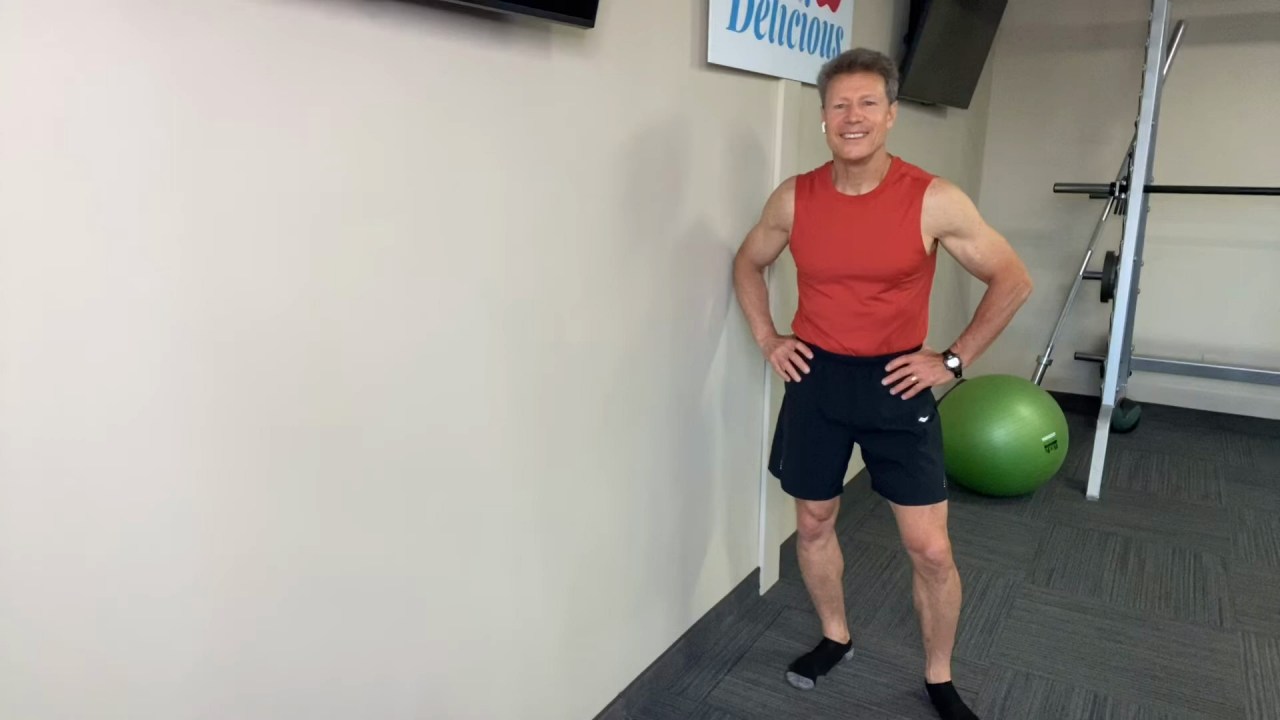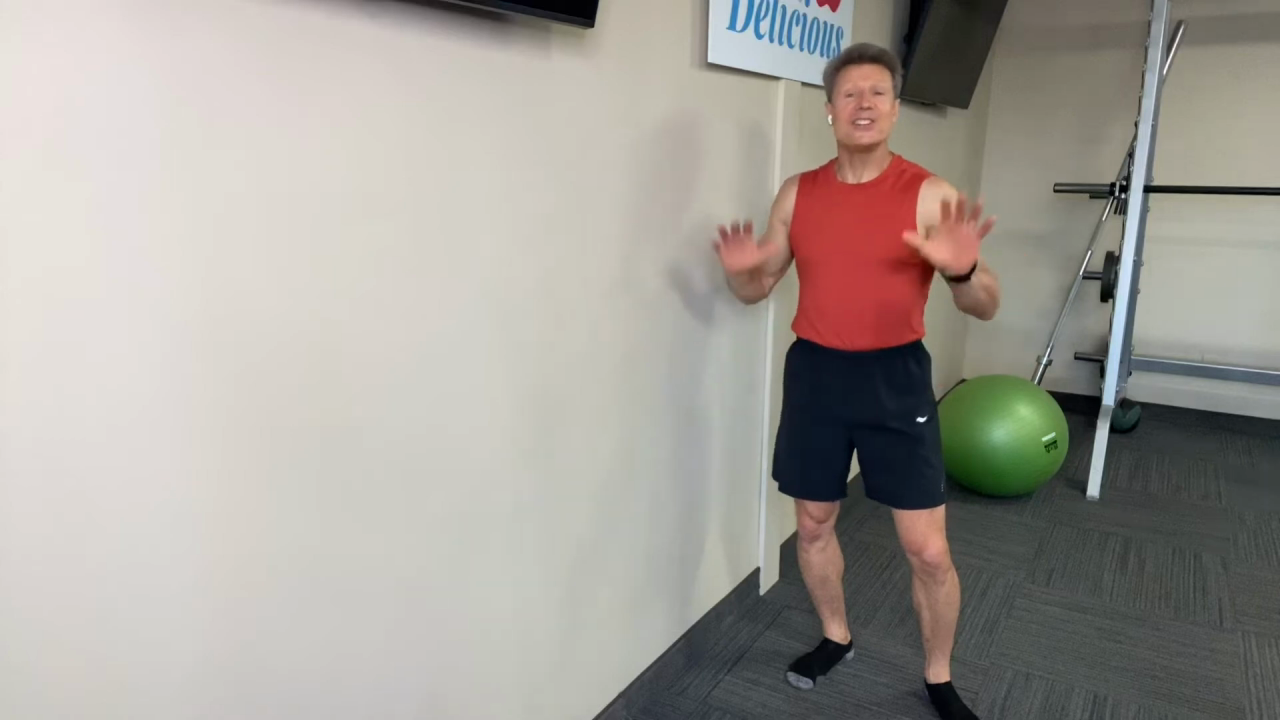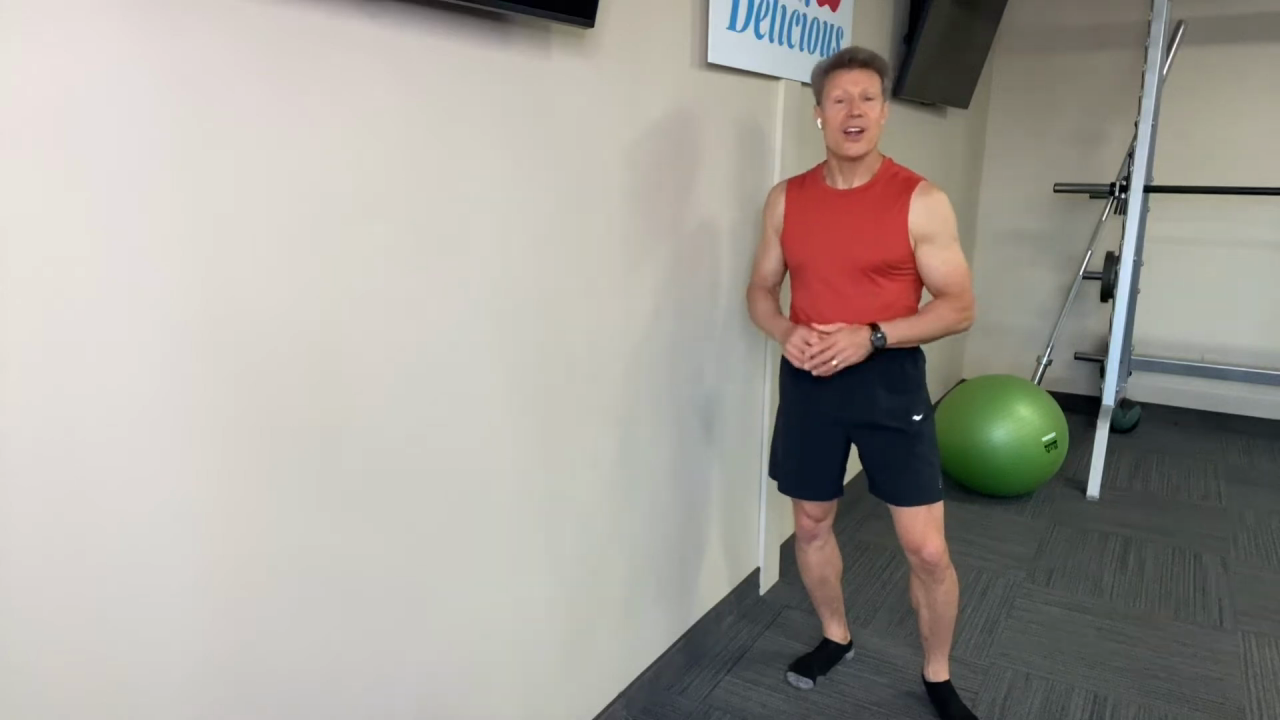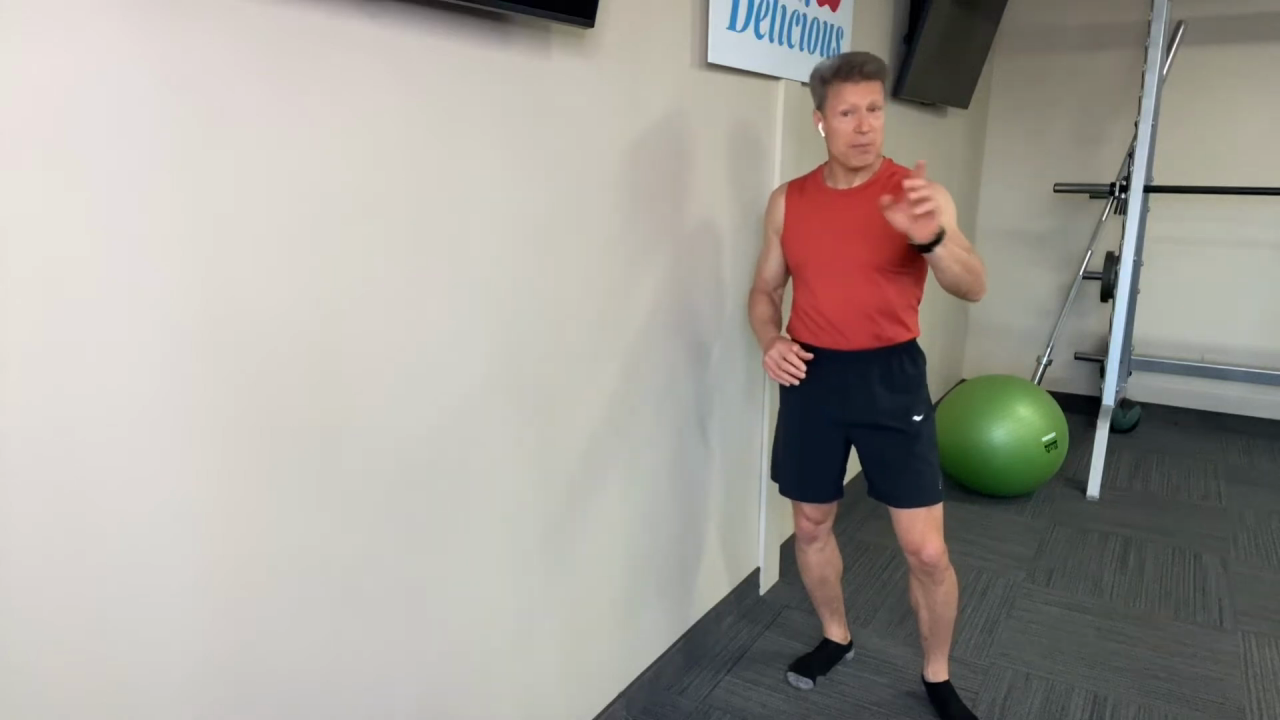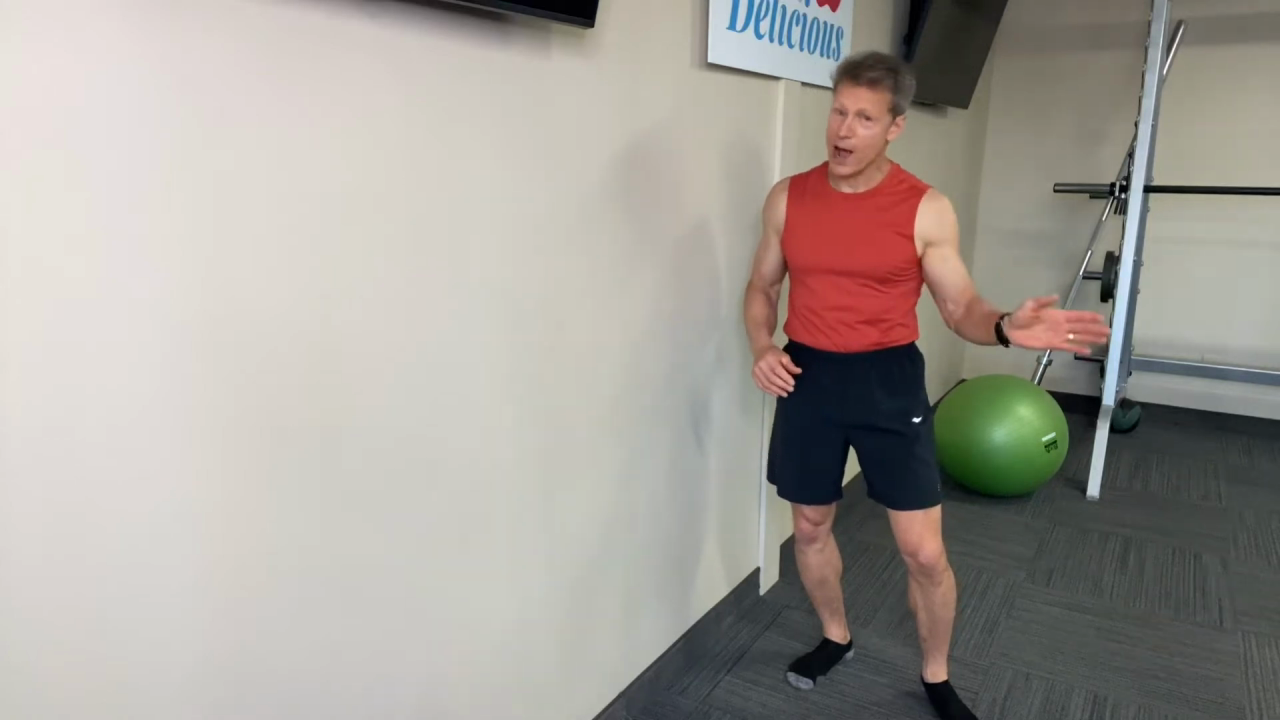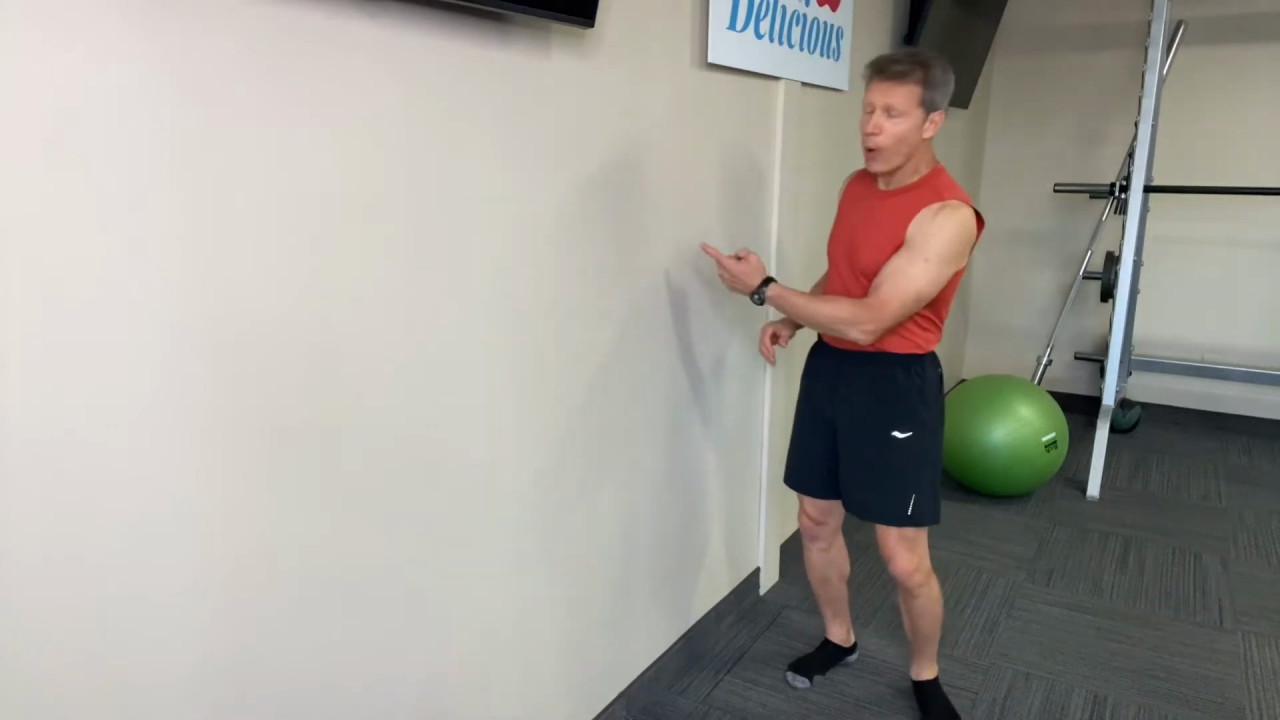
dt=0.7s
person 1, frame 1
left shoulder: (935, 200)
right shoulder: (793, 198)
left elbow: (1013, 281)
right elbow: (748, 263)
left wrist: (953, 359)
right wrist: (767, 338)
left hip: (896, 384)
right hip: (815, 378)
left knee: (931, 549)
right knee: (813, 522)
right ankle: (835, 637)
person 1, frame 2
left shoulder: (928, 193)
right shoulder: (798, 193)
left elbow: (984, 305)
right elbow: (762, 284)
left wrist: (961, 269)
right wrist: (742, 270)
left hip: (895, 378)
right hip: (814, 373)
left knee: (928, 550)
right knee: (813, 523)
right ankle: (835, 636)
person 1, frame 3
left shoulder: (921, 200)
right shoulder: (786, 199)
left elbow: (958, 308)
right elbow: (761, 288)
left wrist: (867, 338)
right wrist: (787, 333)
left hip: (889, 379)
right hip: (810, 378)
left knee: (927, 548)
right knee: (810, 523)
right ankle: (836, 636)
person 1, frame 4
left shoulder: (918, 196)
right shoulder: (787, 200)
left elbow: (972, 287)
right elbow: (765, 289)
left wrist: (931, 236)
right wrist: (770, 341)
left hip: (890, 377)
right hip: (811, 377)
left knee: (926, 550)
right knee: (810, 525)
right ankle: (835, 636)
person 1, frame 5
left shoulder: (926, 209)
right shoulder: (787, 197)
left elbow: (961, 309)
right elbow: (761, 286)
left wrist: (1010, 328)
right wrist: (762, 346)
left hip: (888, 380)
right hip: (808, 377)
left knee: (924, 552)
right knee: (810, 526)
right ankle: (835, 636)
person 1, frame 6
left shoulder: (948, 216)
right shoulder: (857, 185)
left elbow: (866, 320)
left wrist: (763, 287)
right wrist: (789, 319)
left hip: (895, 387)
right hip: (828, 371)
left knee: (905, 561)
right knee: (816, 522)
right ankle: (840, 638)
